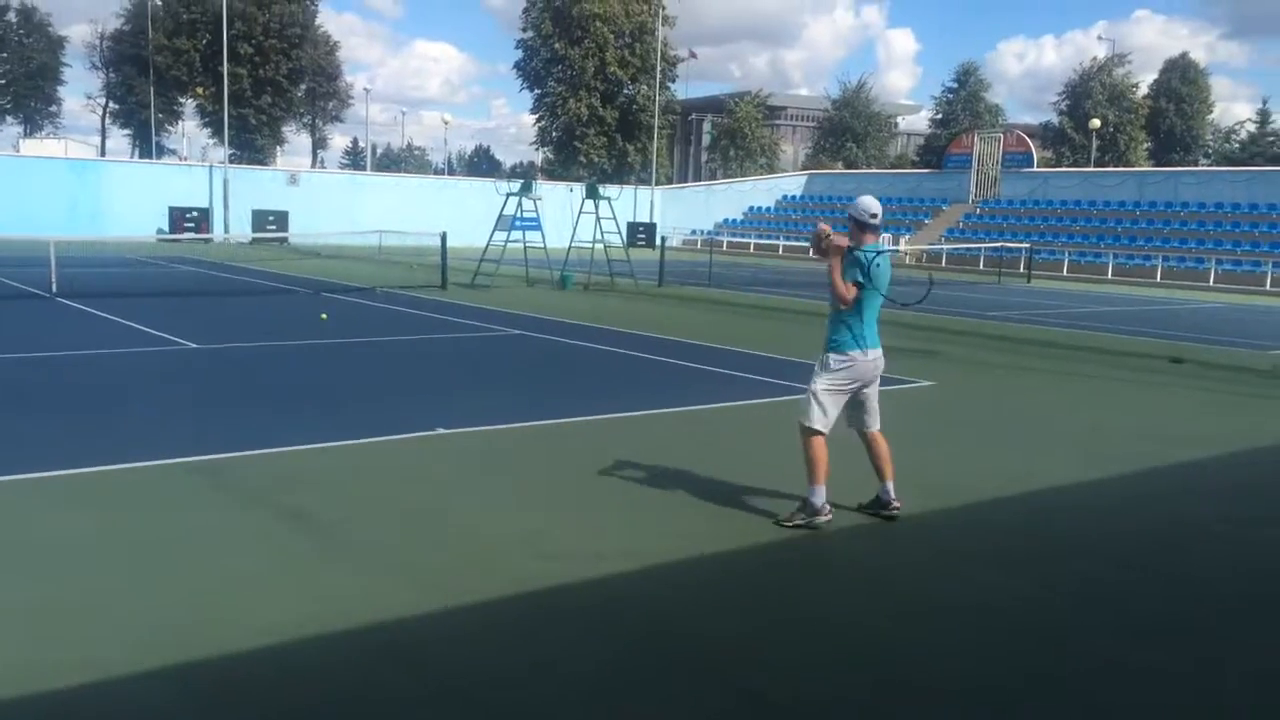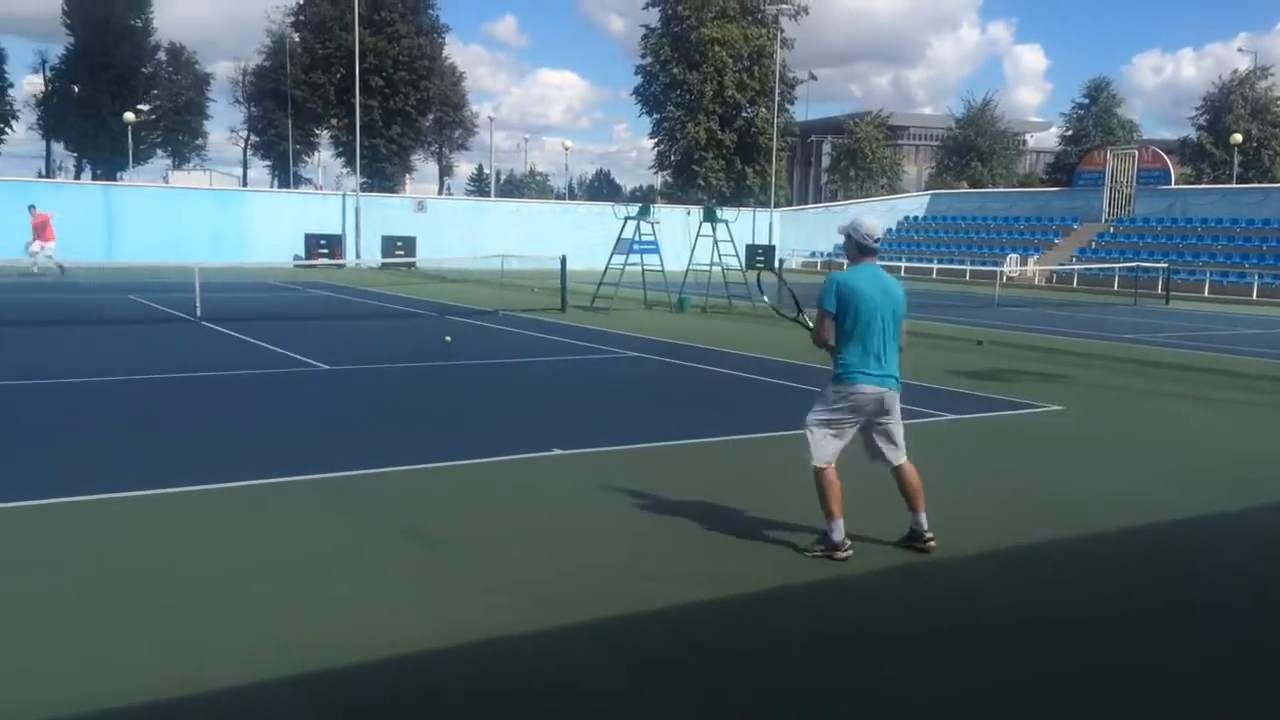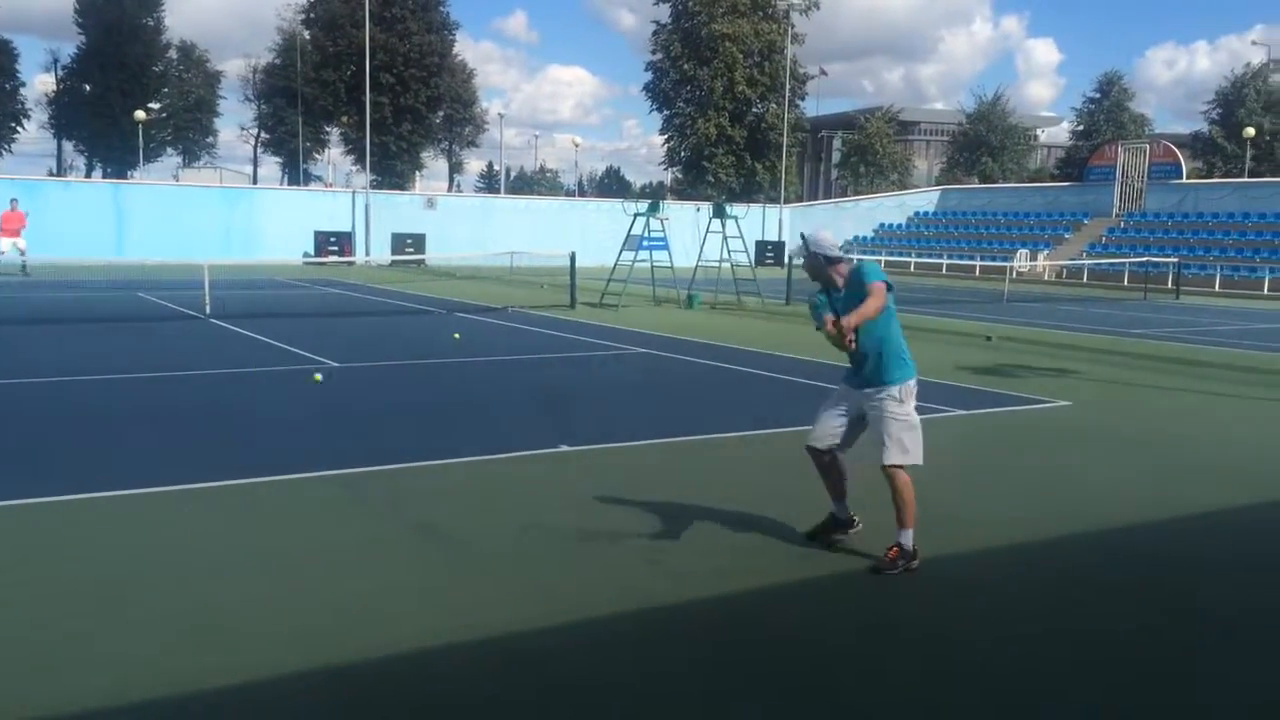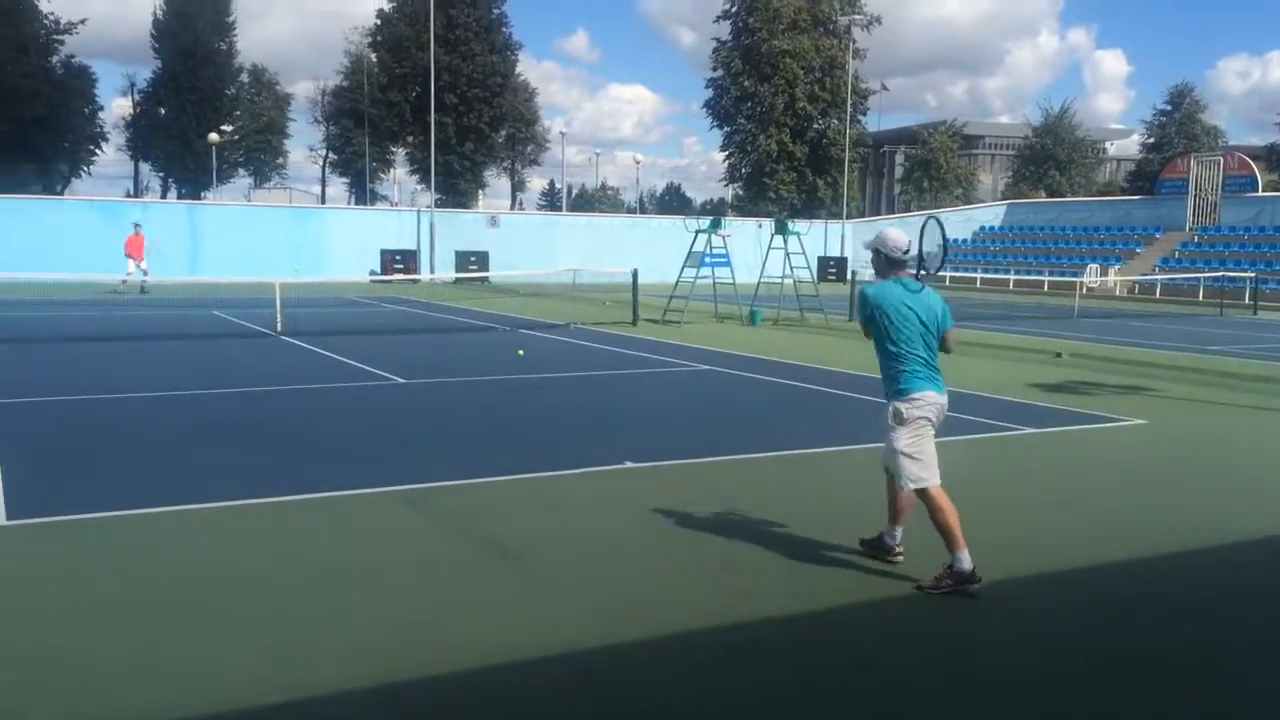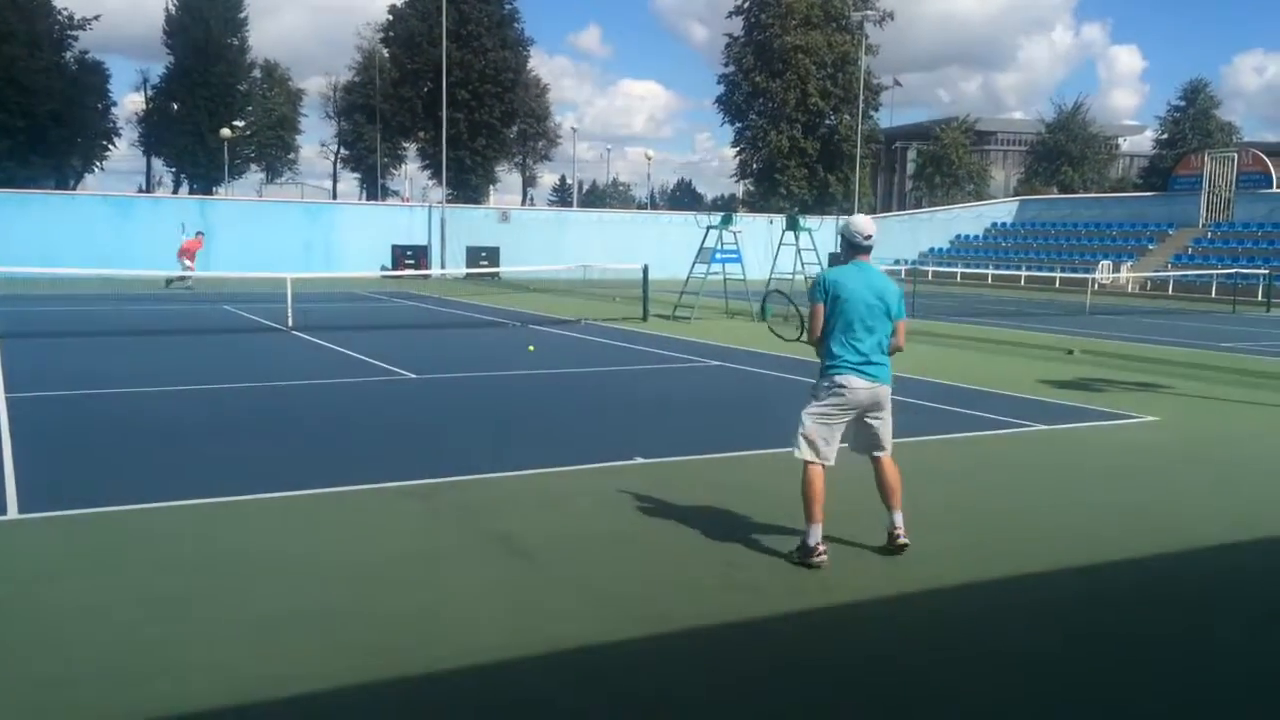
dt=1s
person 1, frame 1
left shoulder: (863, 257)
right shoulder: (877, 254)
left elbow: (843, 301)
left wrist: (834, 258)
right wrist: (835, 242)
left hip: (844, 356)
right hip: (871, 355)
left knee: (812, 429)
right knee: (870, 430)
left ankle: (817, 505)
right ankle: (888, 498)
person 1, frame 2
left shoulder: (839, 280)
right shoulder: (895, 287)
left elbow: (822, 337)
right elbow: (898, 341)
left wrist: (832, 344)
left hip: (850, 385)
right hip: (888, 385)
left knee: (822, 460)
right knee: (898, 460)
left ankle: (837, 538)
right ankle: (921, 531)
person 1, frame 3
left shoulder: (865, 271)
right shoulder: (820, 300)
left elbow: (877, 301)
right elbow: (830, 328)
left wrist: (848, 323)
right wrist: (838, 333)
left hip: (894, 385)
right hip: (856, 384)
left knee: (893, 466)
right knee: (819, 446)
left ankle: (907, 547)
right ankle: (842, 516)
person 1, frame 4
left shoulder: (871, 293)
right shoulder: (933, 297)
left elbow: (869, 332)
right elbow: (947, 346)
left hip: (911, 400)
right hip: (933, 394)
left knee: (926, 485)
right knee: (896, 469)
left ankle: (963, 567)
right ankle: (890, 541)
person 1, frame 5
left shoulder: (828, 279)
right shoulder: (891, 287)
left elbow: (814, 333)
right elbow: (898, 342)
left hip: (840, 381)
right hip: (879, 381)
left knee: (813, 459)
right knee: (881, 454)
left ankle: (813, 543)
right ankle: (897, 529)
